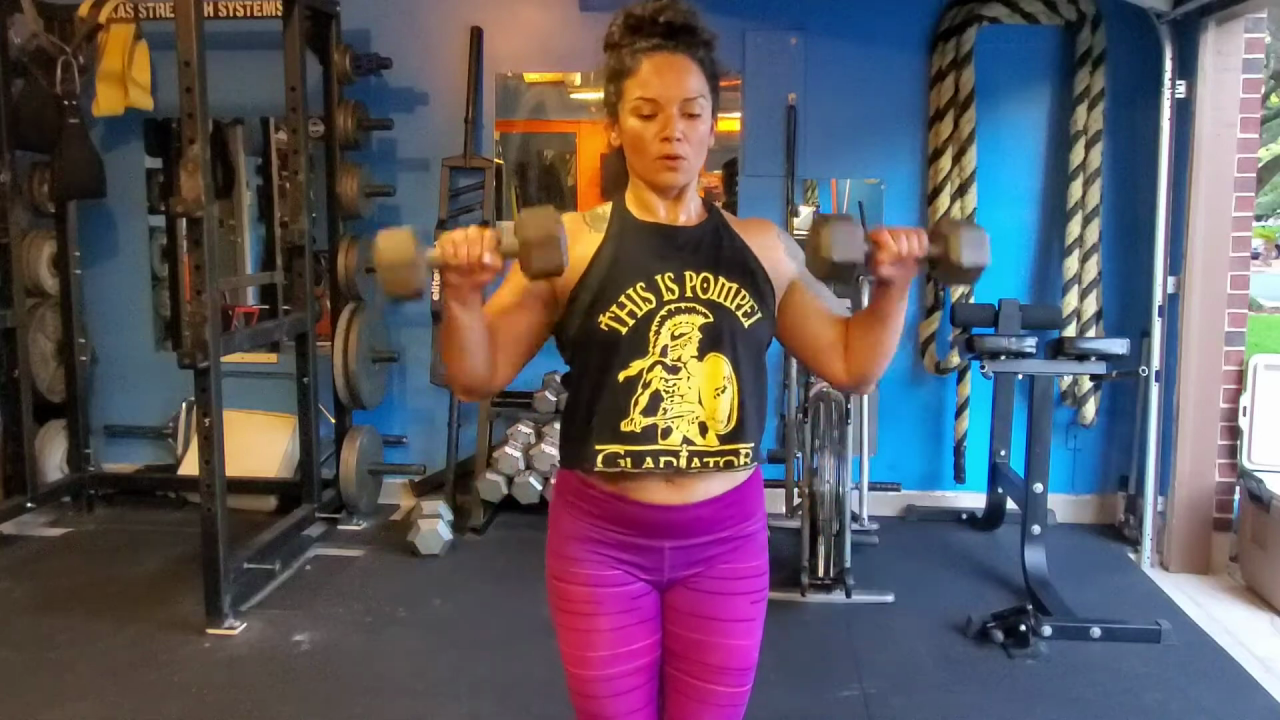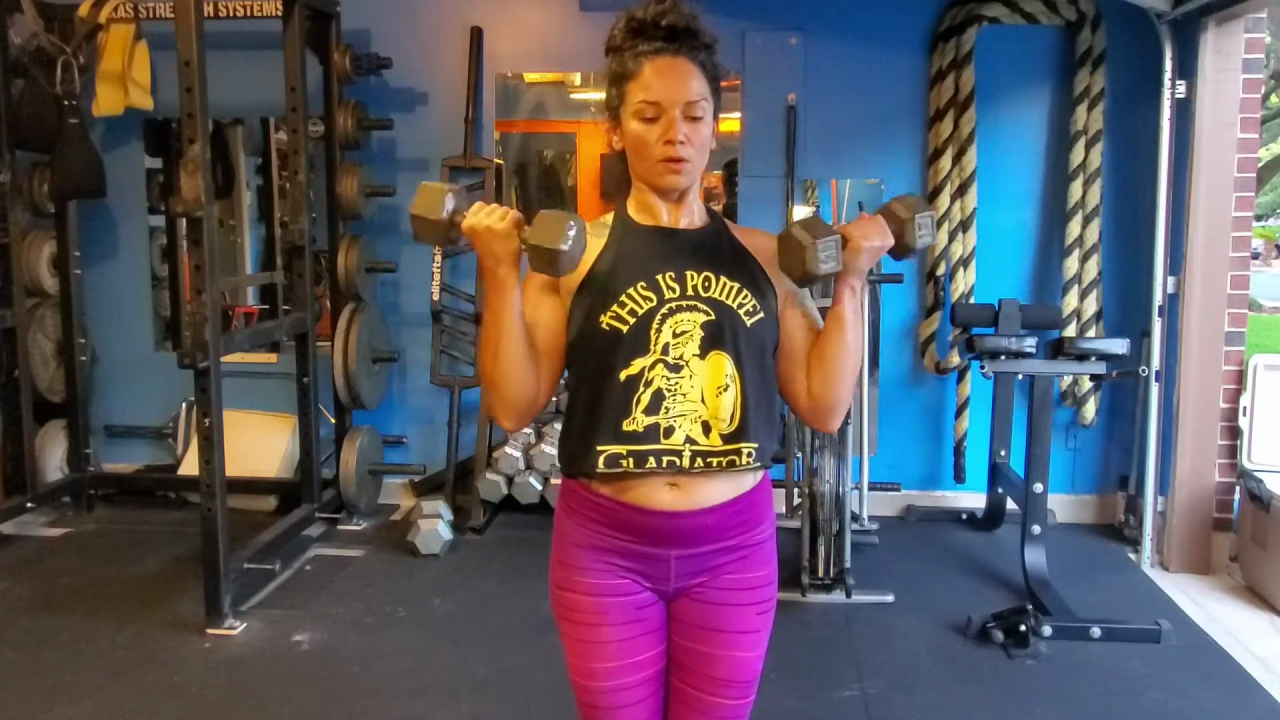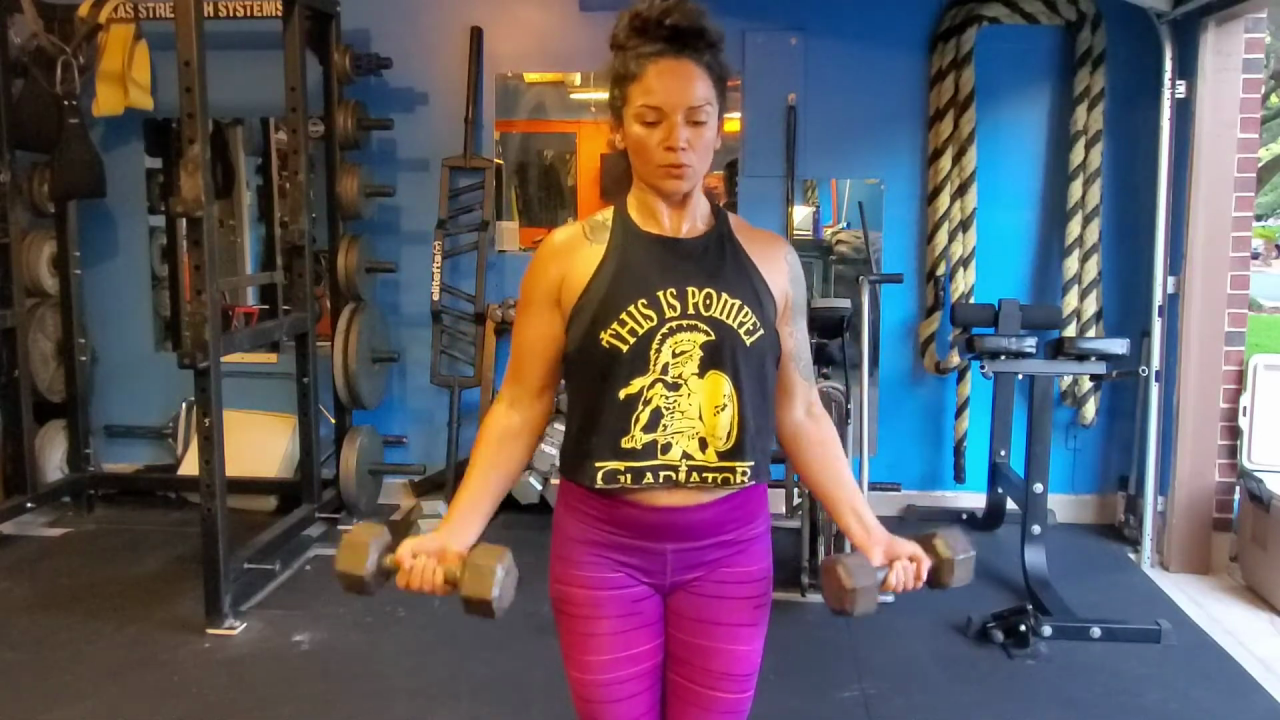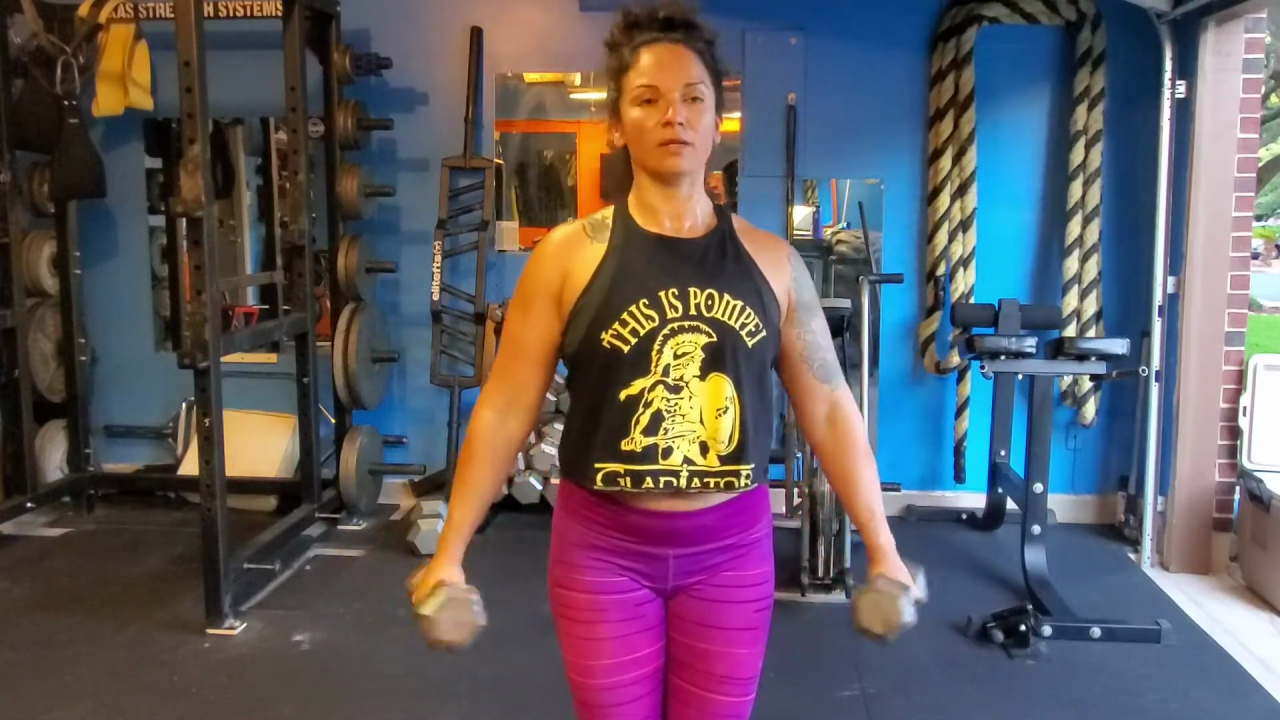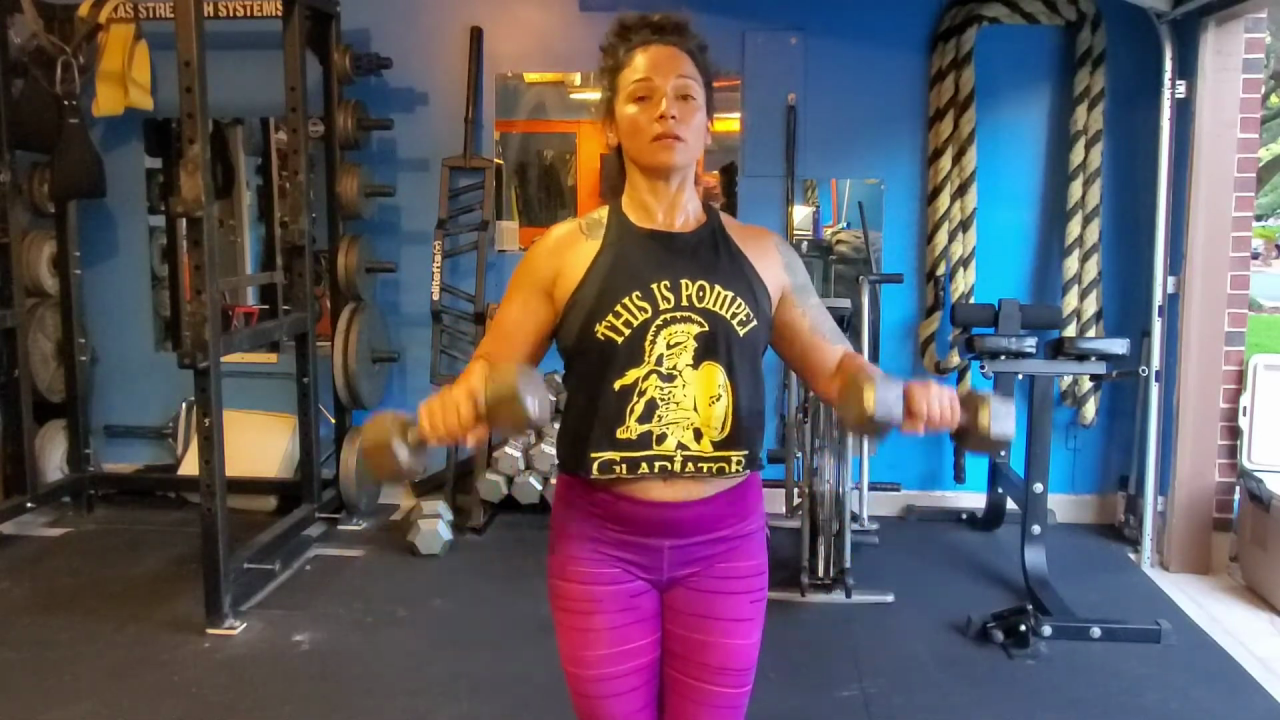
dt=1s
person 1, frame 1
left shoulder: (762, 246)
right shoulder: (570, 243)
left elbow: (848, 365)
right elbow: (477, 378)
left wrist: (891, 284)
right wrist: (462, 292)
left hip: (725, 537)
right hip: (601, 537)
person 1, frame 2
left shoulder: (764, 256)
right shoulder: (570, 253)
left elbow: (824, 407)
right elbow: (512, 407)
left wrist: (848, 282)
right wrist: (499, 275)
left hip: (734, 547)
right hip: (604, 545)
person 1, frame 3
left shoulder: (769, 259)
right shoulder: (568, 255)
left elbow: (797, 410)
right elbow: (520, 405)
left wrist: (866, 530)
right wrist: (457, 531)
left hip: (729, 545)
right hip: (602, 544)
person 1, frame 4
left shoulder: (771, 259)
right shoulder: (569, 254)
left elbow: (827, 408)
right elbow: (505, 408)
left wrist: (882, 549)
right wrist: (450, 552)
left hip: (731, 548)
right hip: (603, 546)
person 1, frame 5
left shoulder: (762, 253)
right shoulder: (566, 250)
left elbow: (837, 367)
right elbow: (489, 372)
left wrist: (904, 397)
right wrist: (457, 405)
left hip: (724, 538)
right hip: (601, 538)
